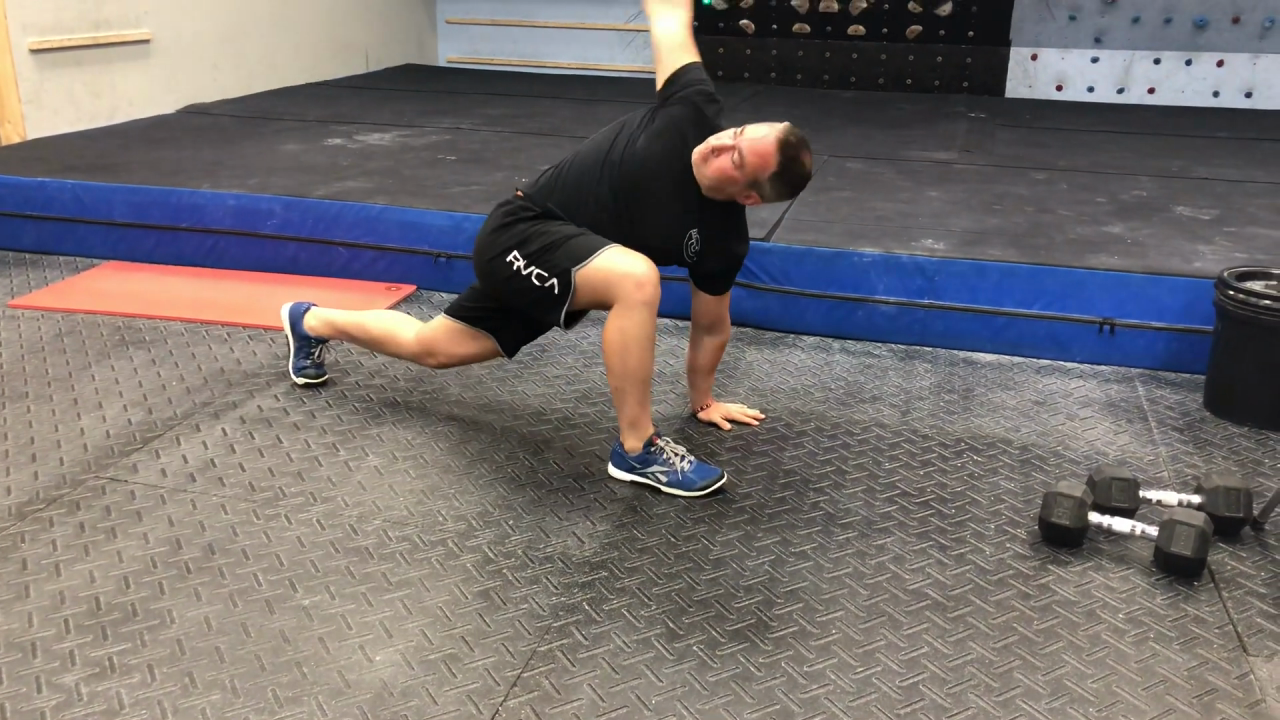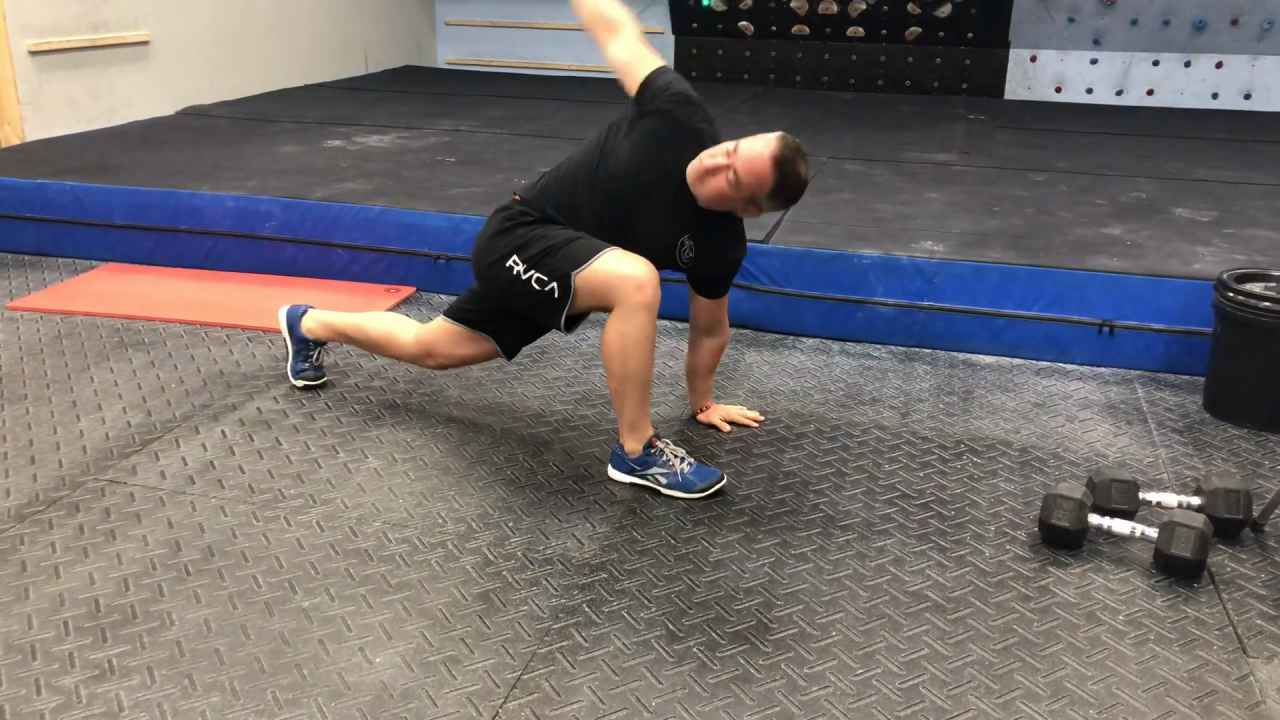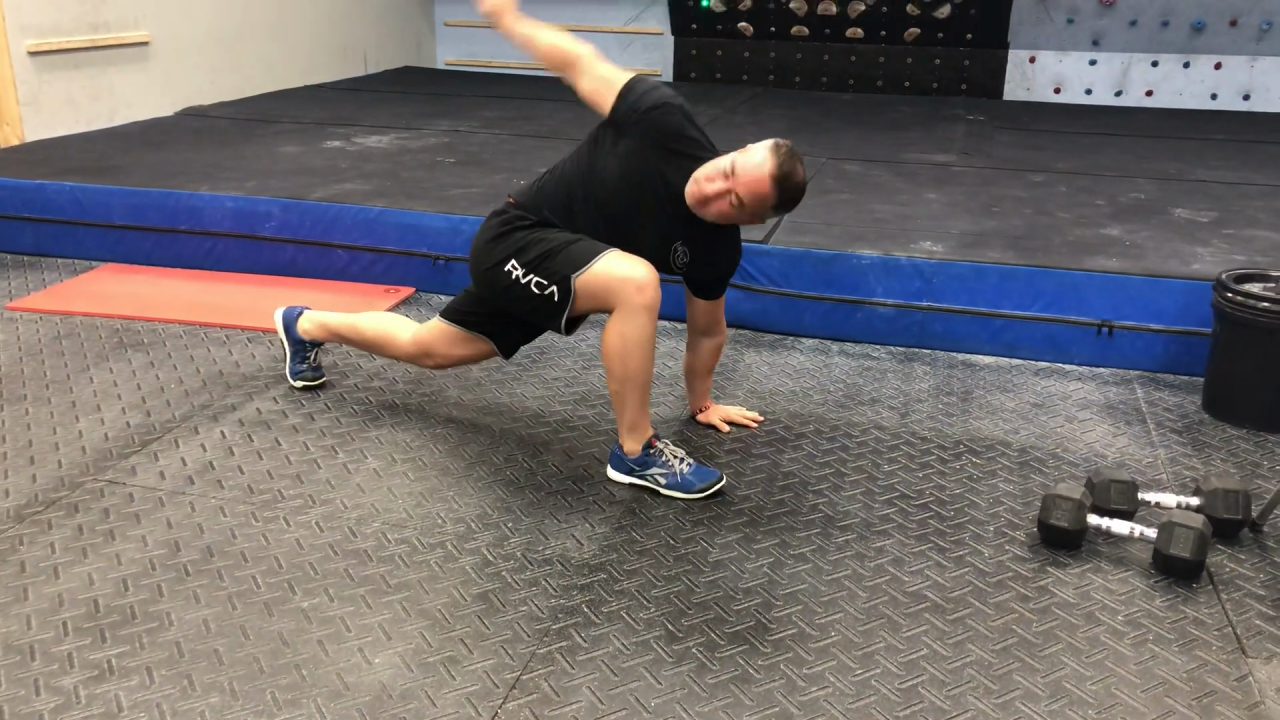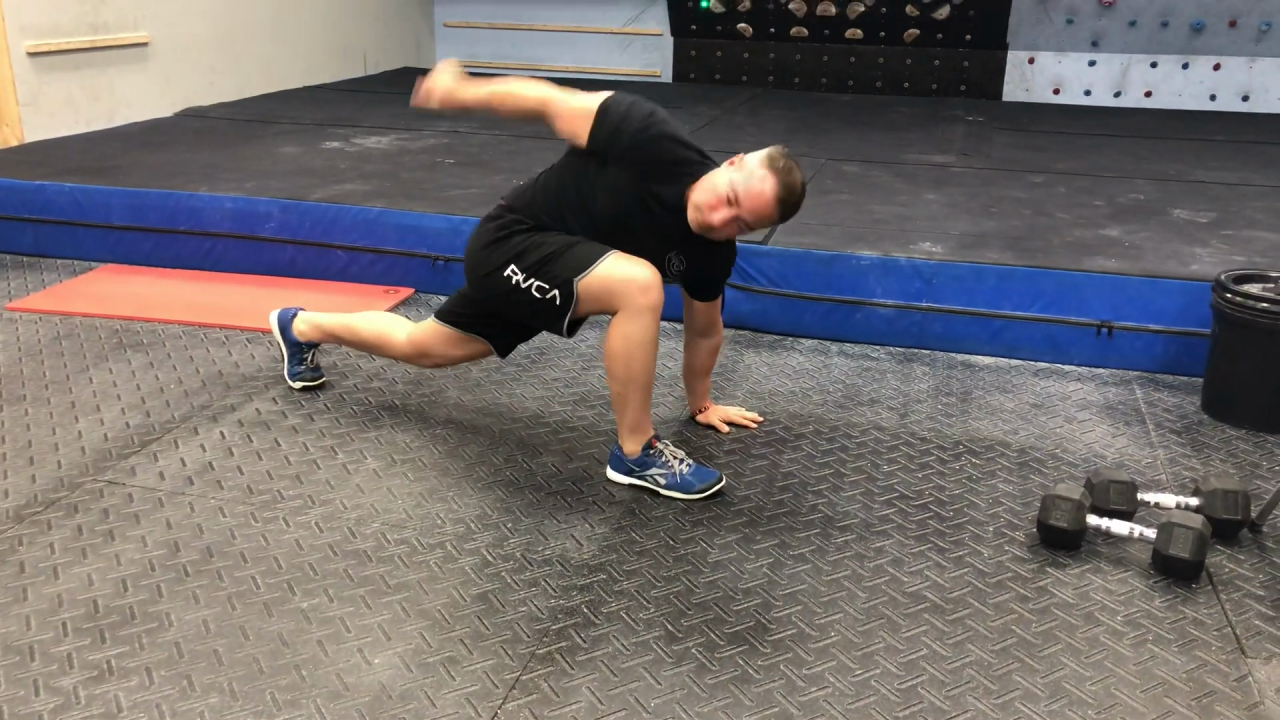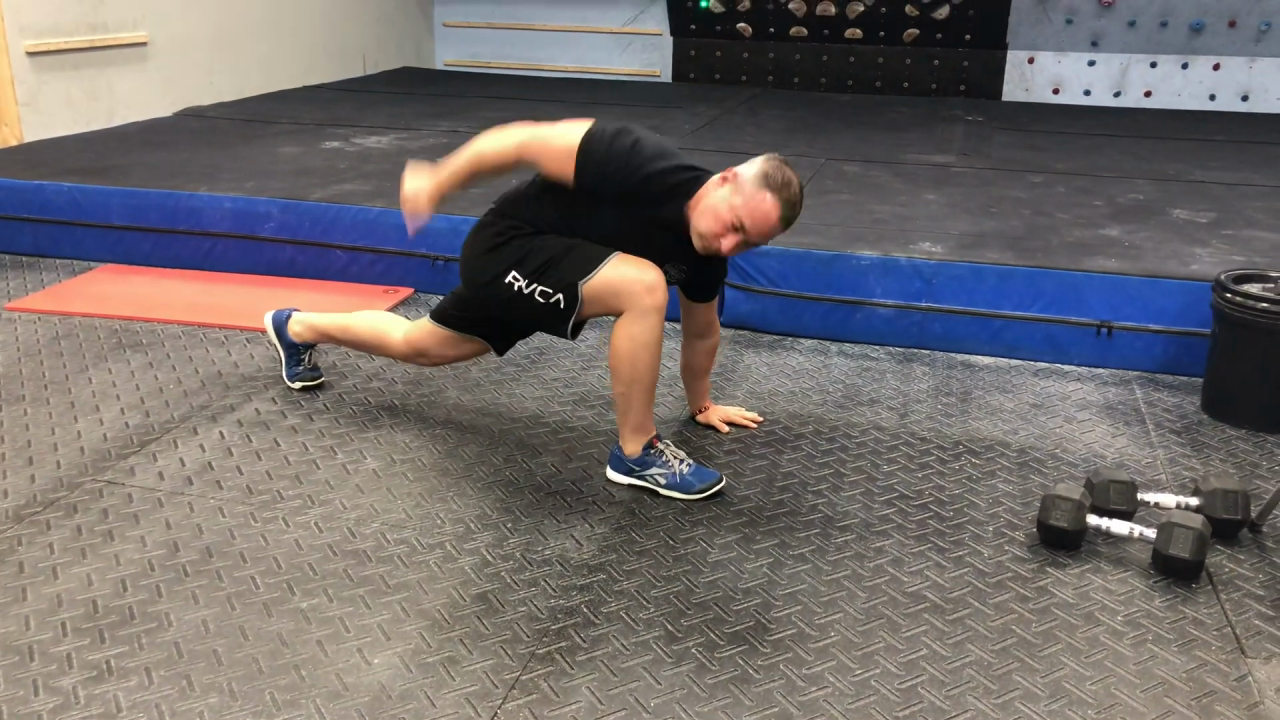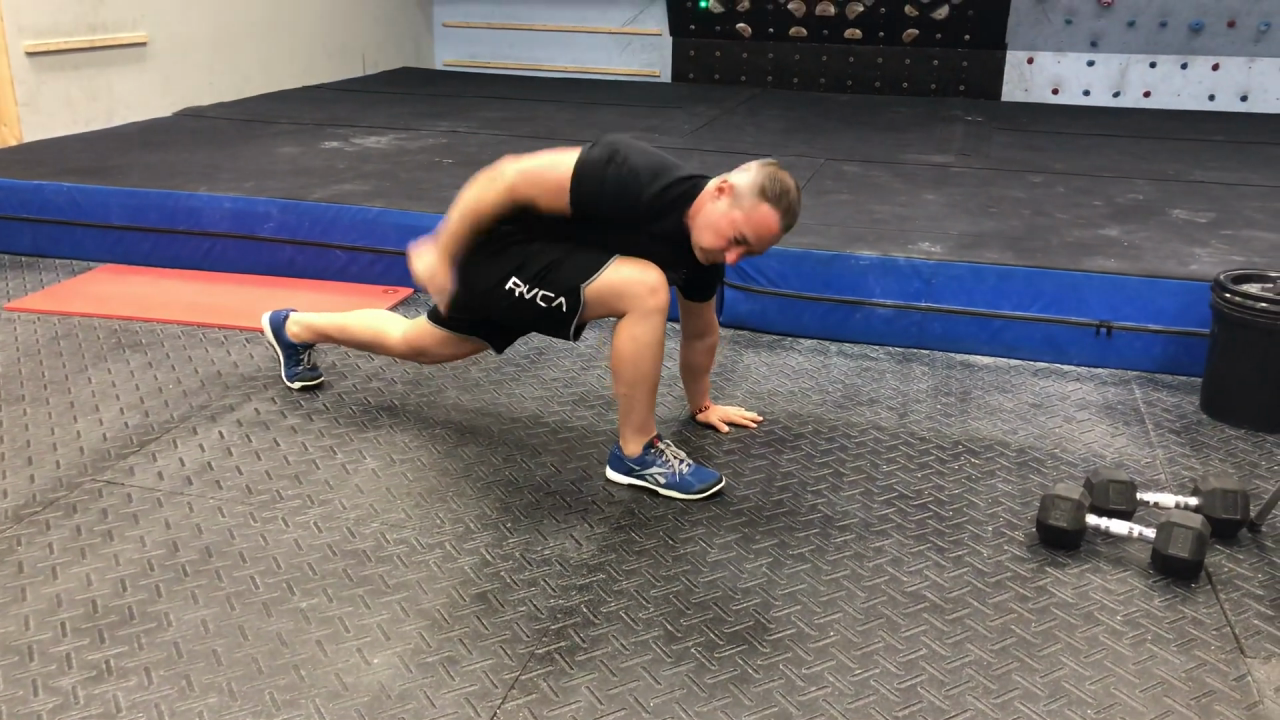
dt=0.1s
person 1, frame 1
left shoulder: (725, 239)
right shoulder: (694, 112)
left elbow: (710, 325)
left wrist: (703, 399)
left hip: (552, 269)
right hip: (518, 232)
left knee: (428, 348)
right knee: (636, 278)
left ankle: (310, 322)
right ankle: (637, 450)
person 1, frame 2
left shoulder: (721, 245)
right shoulder: (679, 120)
left elbow: (709, 328)
left wrist: (702, 402)
left hip: (560, 266)
right hip: (516, 237)
left knee: (426, 349)
right knee: (636, 281)
left ankle: (309, 325)
right ankle: (637, 452)
person 1, frame 3
left shoulder: (715, 248)
right shoulder: (665, 124)
left elbow: (707, 330)
right elbow: (577, 61)
left wrist: (702, 400)
left hip: (542, 267)
right hip: (511, 242)
left knee: (424, 349)
right knee: (638, 286)
left ankle: (306, 329)
right ankle: (637, 453)
person 1, frame 4
left shoulder: (713, 255)
right shoulder: (656, 147)
left elbow: (704, 330)
right elbow: (549, 100)
left wrist: (701, 402)
right wrist: (464, 92)
left hip: (553, 267)
right hip: (507, 244)
left knee: (420, 348)
right knee: (638, 285)
left ankle: (302, 328)
right ankle: (635, 454)
person 1, frame 5
left shoulder: (708, 253)
right shoulder: (643, 165)
left elbow: (701, 332)
right elbow: (522, 140)
left wrist: (701, 403)
right wrist: (439, 180)
left hip: (530, 270)
right hip: (504, 247)
left knee: (417, 344)
right knee: (643, 287)
left ankle: (297, 328)
right ankle: (636, 452)
person 1, frame 6
left shoulder: (708, 256)
right shoulder: (639, 181)
left elbow: (700, 331)
right elbow: (512, 178)
left wrist: (701, 402)
right wrist: (442, 250)
left hip: (529, 266)
right hip: (499, 252)
left knee: (414, 341)
right knee: (645, 289)
left ankle: (295, 329)
right ankle: (636, 451)
